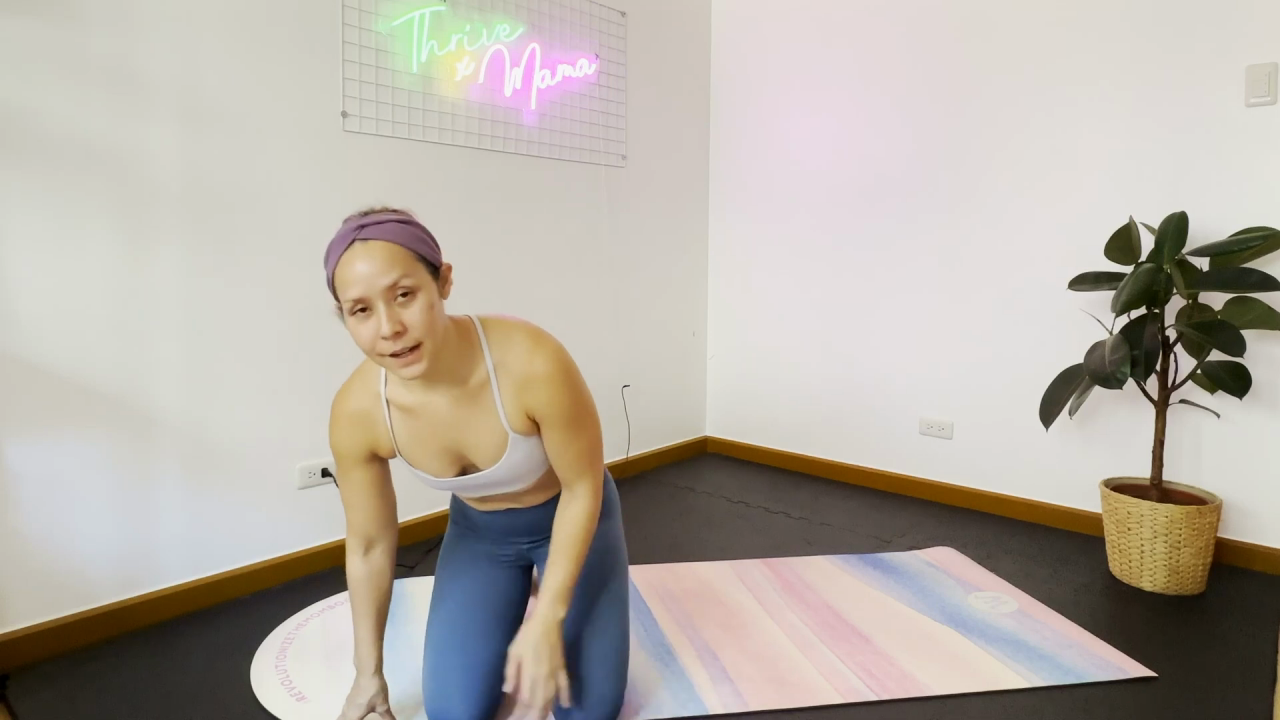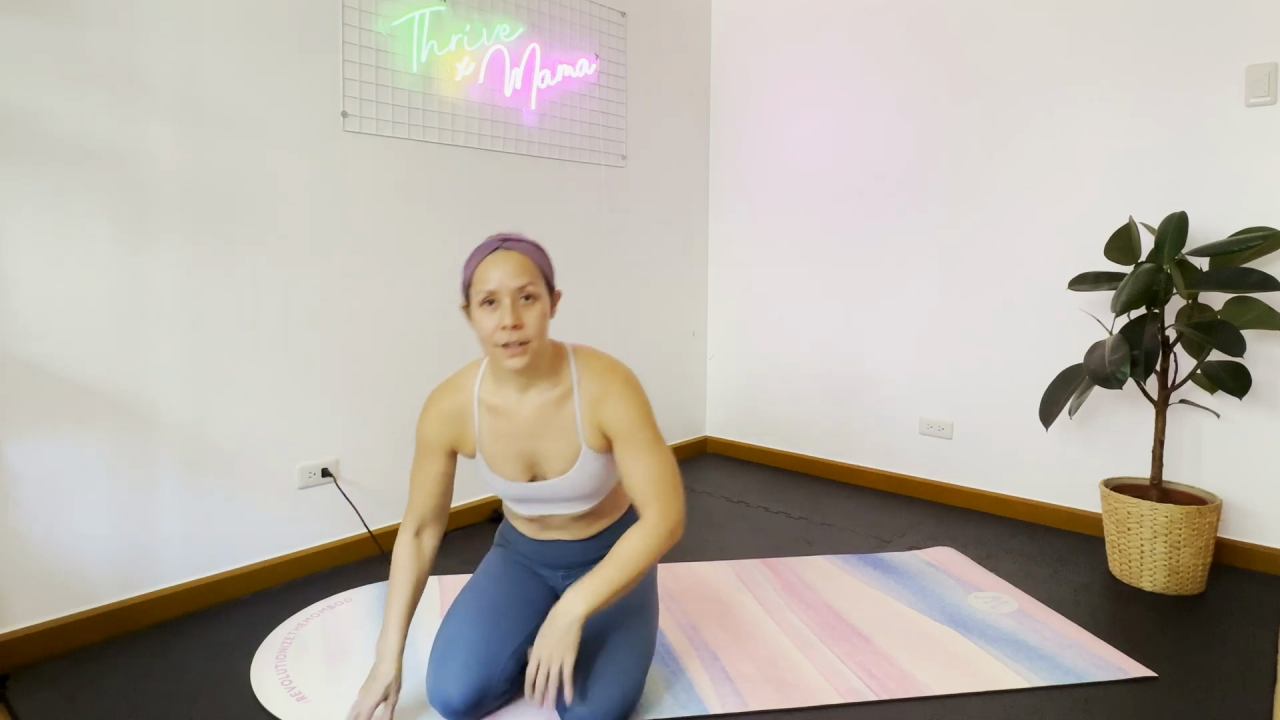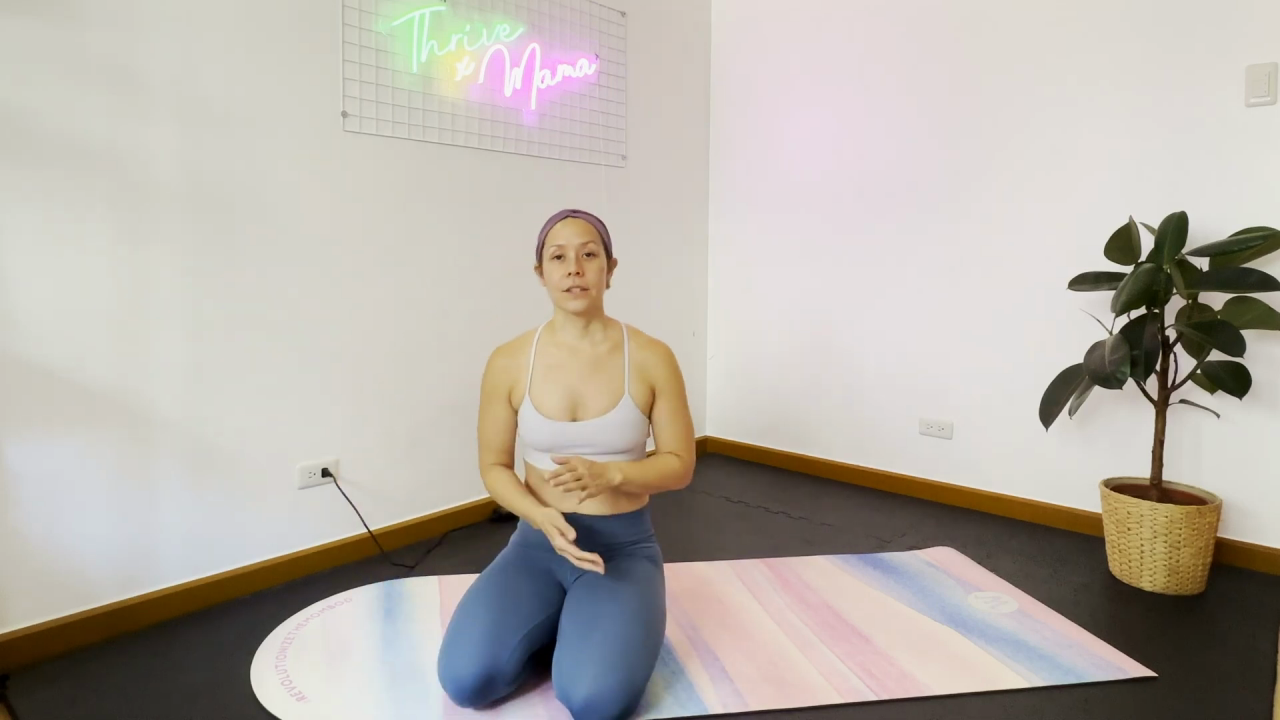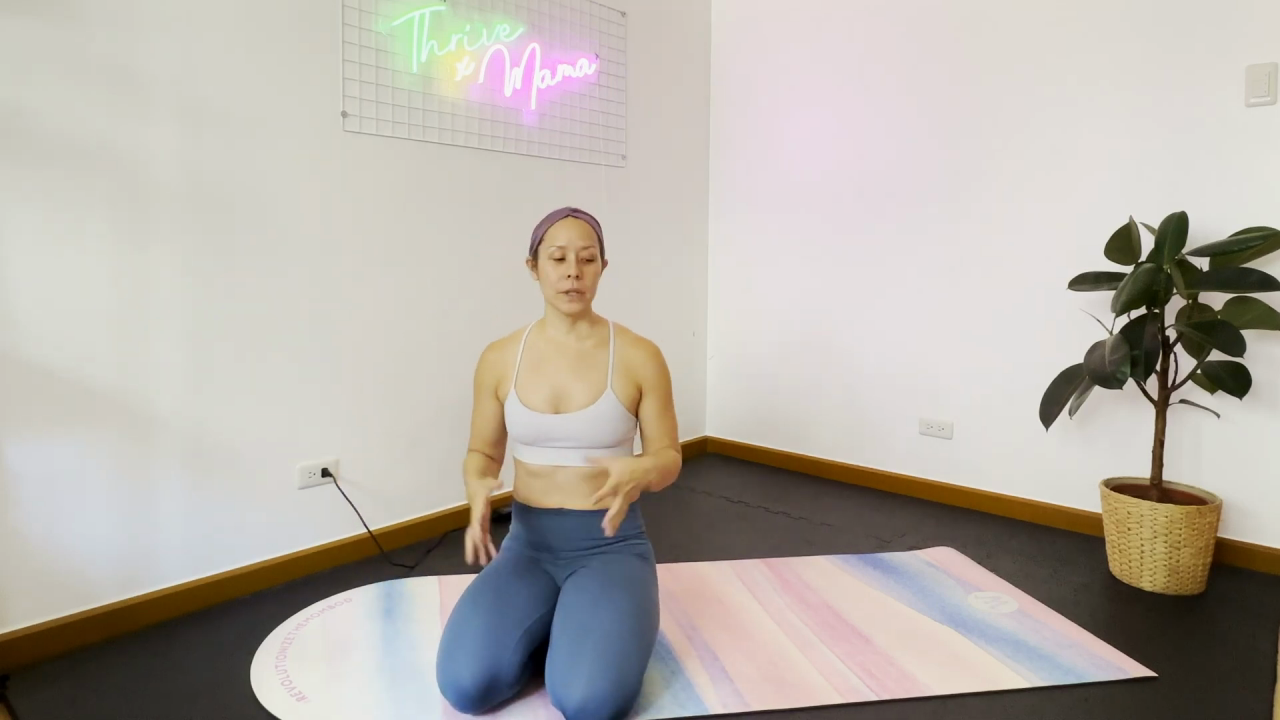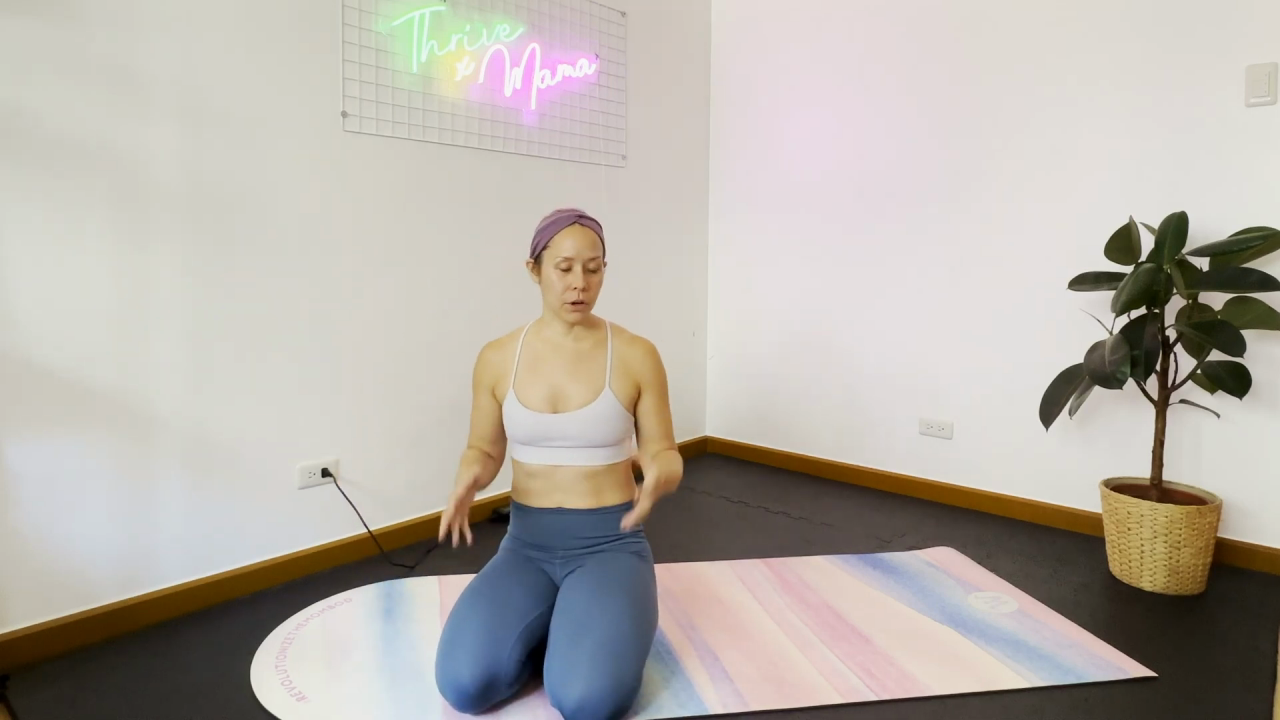
dt=0.5s
person 1, frame 1
left shoulder: (533, 361)
right shoulder: (356, 411)
left elbow: (584, 487)
right elbow: (369, 547)
left wrist: (546, 623)
right wrist: (368, 675)
left hip: (573, 513)
right hip: (477, 531)
left ankle: (543, 617)
right ankle: (505, 622)
person 1, frame 2
left shoulder: (608, 386)
right shoulder: (450, 405)
left elbow: (666, 517)
right elbow: (420, 529)
left wrist: (573, 610)
right wrist: (387, 660)
left hip: (613, 554)
right hip: (521, 556)
left ankle: (569, 621)
right ankle: (536, 631)
person 1, frame 3
left shoulder: (651, 358)
right shoulder: (508, 361)
left elbow: (679, 465)
right elbow: (494, 468)
left wrist: (607, 473)
right wrist: (541, 516)
left hip: (623, 547)
right hip: (539, 544)
left ankle: (600, 629)
right ankle: (555, 629)
person 1, frame 4
left shoulder: (639, 355)
right shoulder: (499, 358)
left elbow: (668, 458)
right elbow: (482, 453)
left wrist: (640, 472)
right wrist: (479, 489)
left hip: (612, 546)
right hip: (528, 543)
left ankle: (596, 631)
right ankle: (553, 630)
person 1, frame 5
left shoulder: (636, 354)
right shoulder: (497, 357)
left elbow: (661, 454)
right elbow: (484, 451)
left wrist: (663, 476)
right wrist: (467, 482)
left hip: (611, 545)
right hip: (527, 543)
left ankle: (601, 630)
right ankle: (551, 630)
